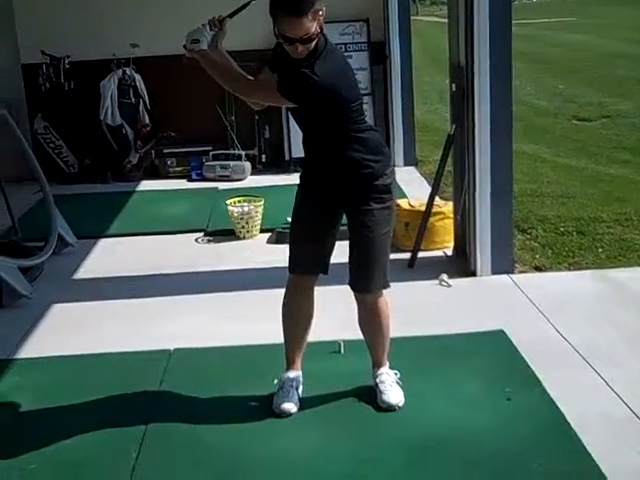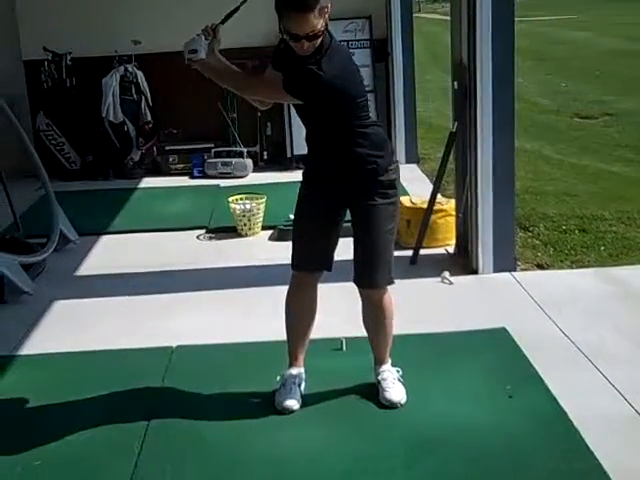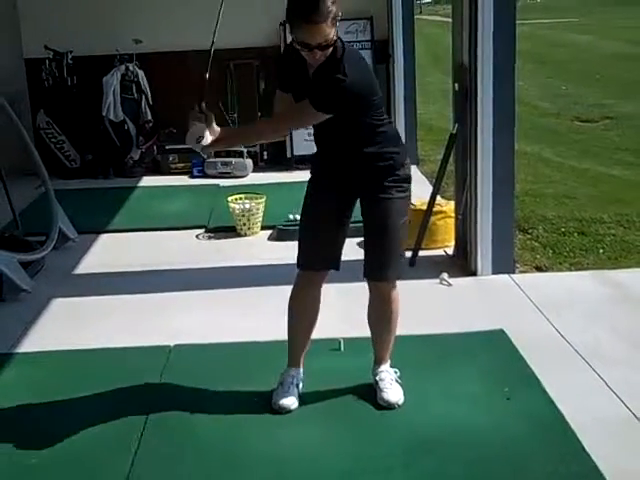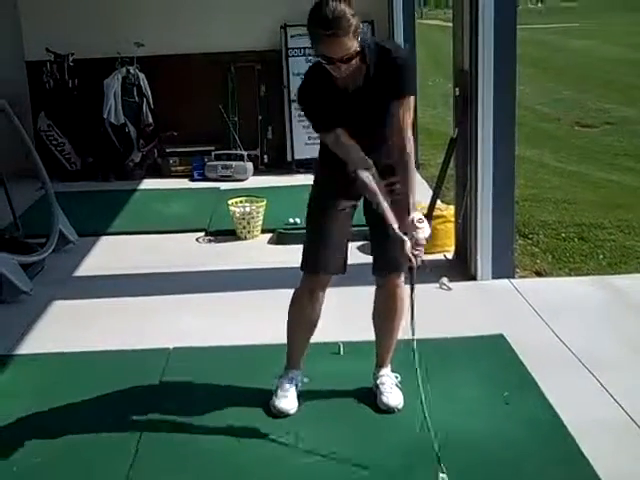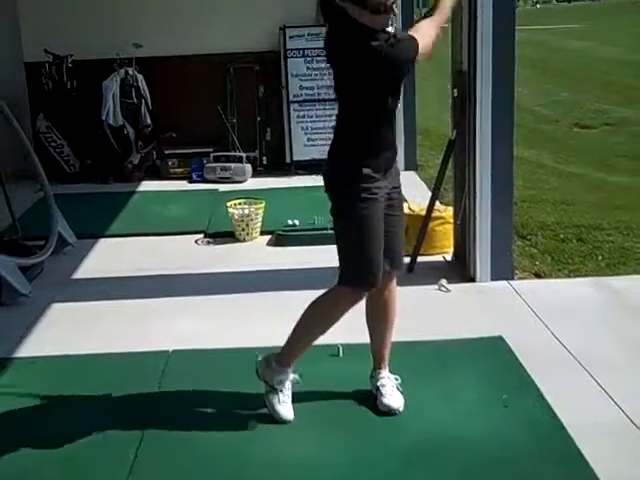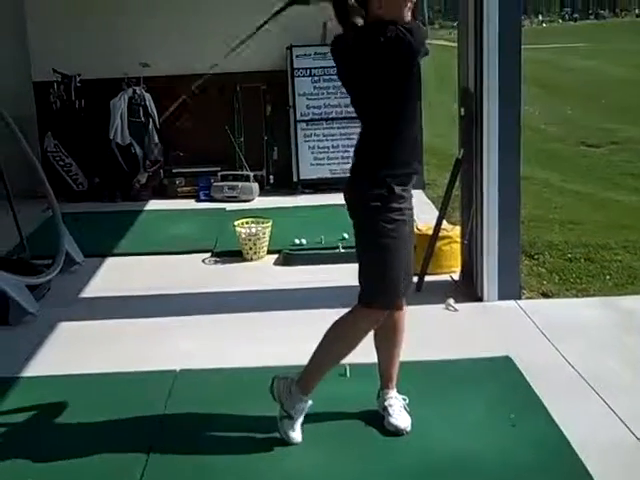
dt=0.3s
person 1, frame 1
left shoulder: (319, 77)
right shoulder: (289, 50)
left elbow: (249, 91)
right elbow: (257, 96)
left wrist: (202, 54)
right wrist: (217, 51)
left hip: (366, 180)
right hip: (319, 174)
left knee: (368, 288)
right knee: (301, 278)
left ankle: (382, 370)
right ankle: (292, 373)
person 1, frame 2
left shoulder: (326, 73)
right shoulder: (292, 49)
left elbow: (256, 90)
right elbow: (261, 96)
left wrist: (207, 63)
right wrist: (215, 58)
left hip: (370, 175)
right hip: (322, 171)
left knee: (373, 285)
right knee: (304, 275)
left ankle: (384, 367)
right ankle: (295, 369)
person 1, frame 3
left shoulder: (346, 78)
right shoulder: (291, 61)
left elbow: (282, 128)
right elbow: (280, 120)
left wrist: (224, 138)
right wrist: (222, 134)
left hip: (383, 171)
right hip: (331, 169)
left knee: (382, 281)
right knee: (310, 274)
left ankle: (383, 367)
right ankle: (294, 369)
person 1, frame 4
left shoulder: (392, 61)
right shoulder: (313, 92)
left elbow: (402, 142)
right elbow: (356, 162)
left wrist: (410, 205)
right wrist: (389, 219)
left hip: (393, 170)
right hip: (338, 176)
left knee: (392, 276)
right knee: (315, 279)
left ankle: (384, 370)
right ankle: (292, 372)
person 1, frame 5
right shoulder: (380, 53)
left hip: (384, 168)
right hip: (359, 176)
left knee: (387, 276)
right knee: (359, 284)
left ankle: (381, 373)
right ankle: (279, 366)
person 1, frame 6
left shoulder: (347, 45)
right shoulder: (404, 41)
left hip: (384, 186)
right hip: (382, 190)
left knee: (394, 298)
right knee: (376, 304)
left ankle: (388, 392)
right ankle: (297, 389)
